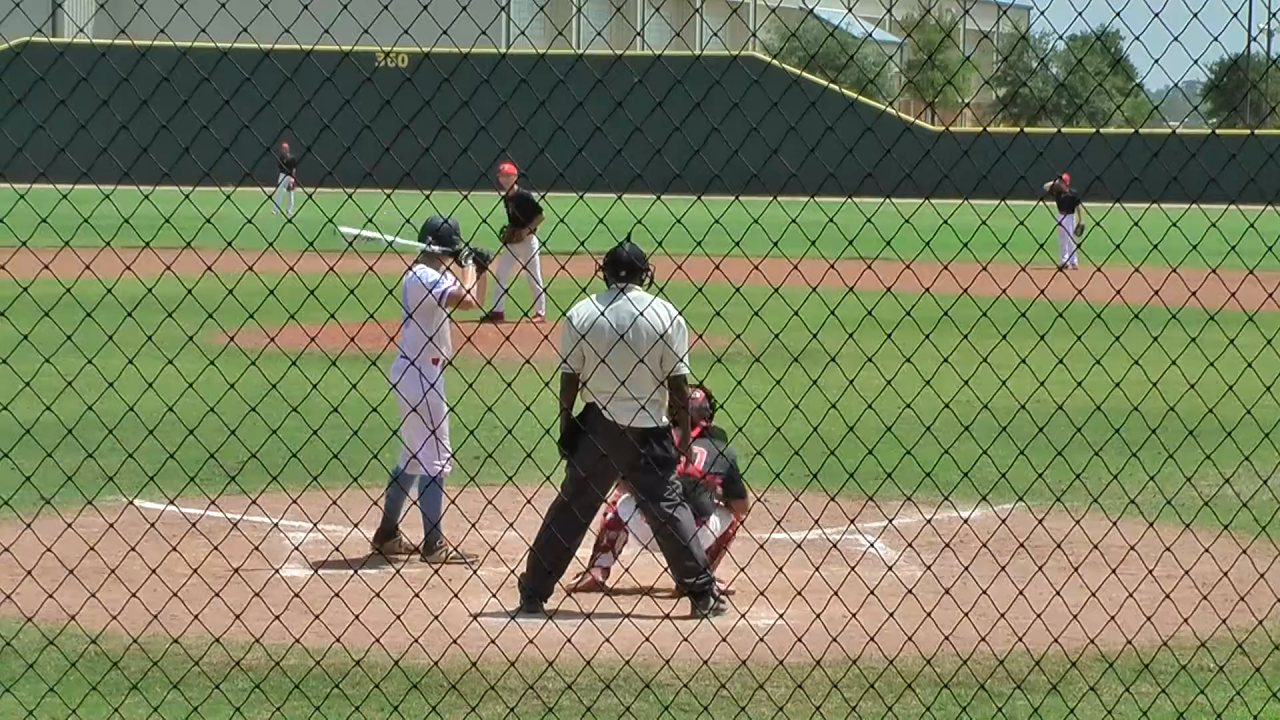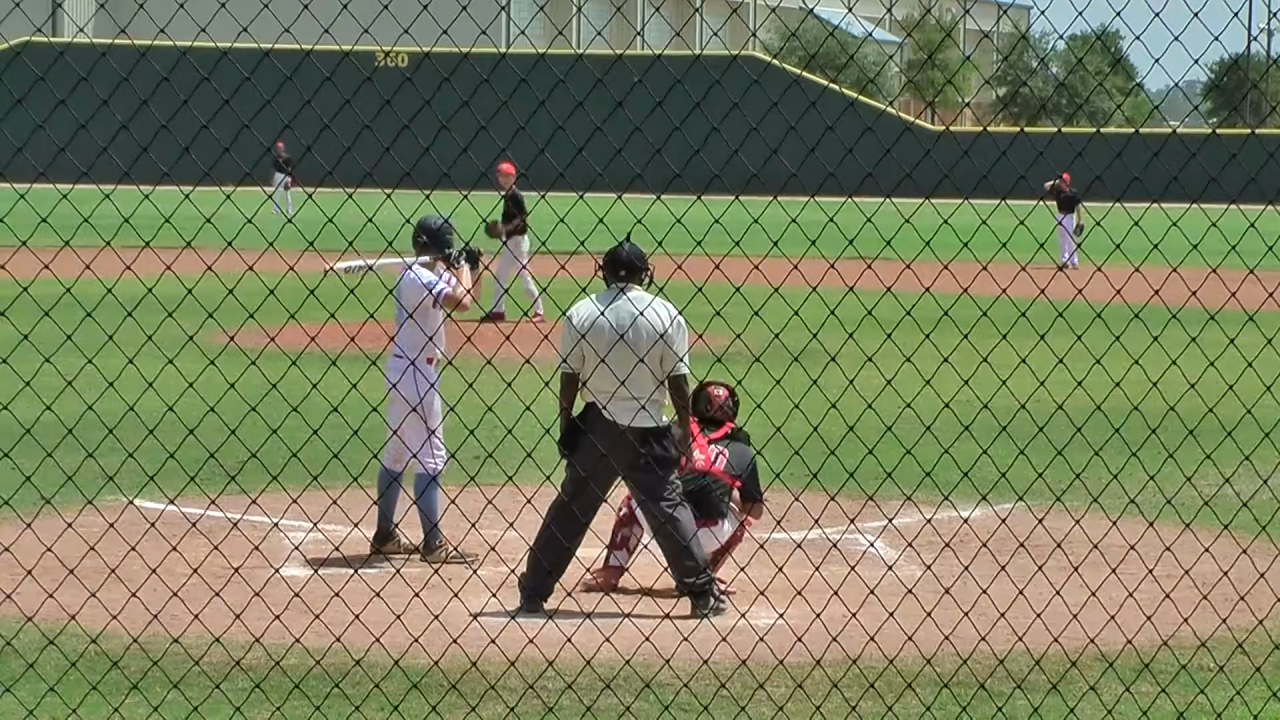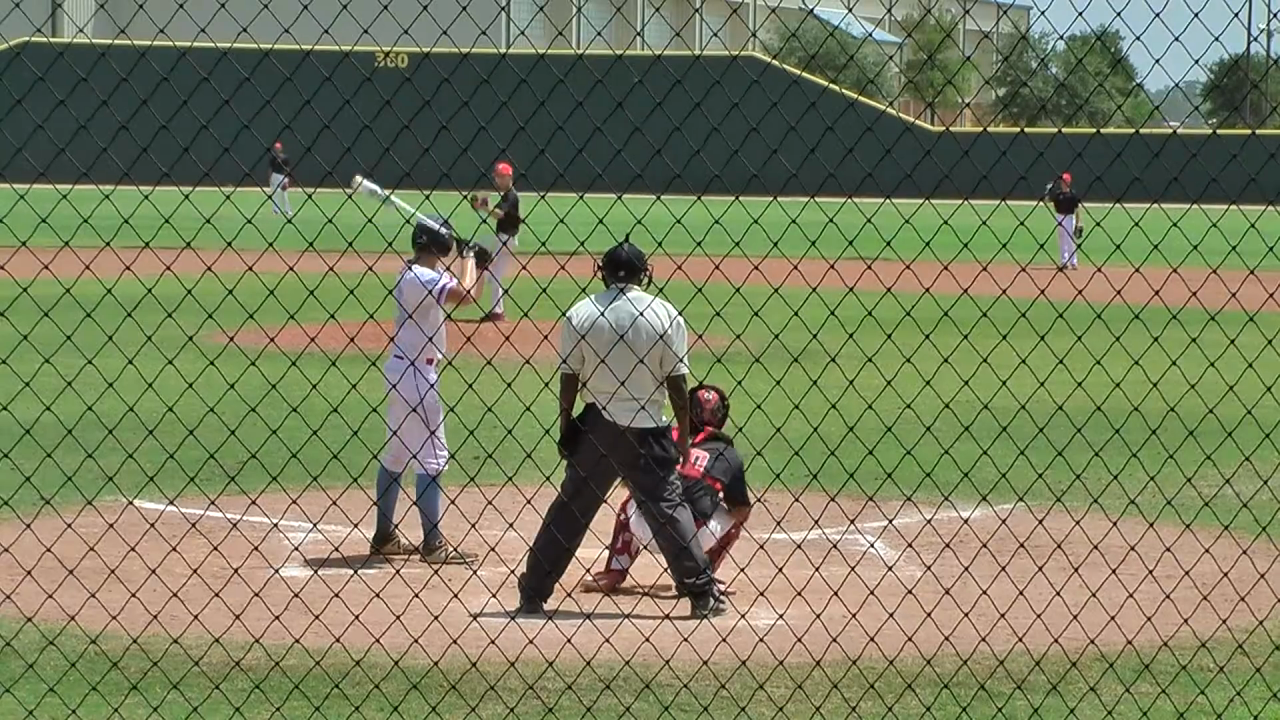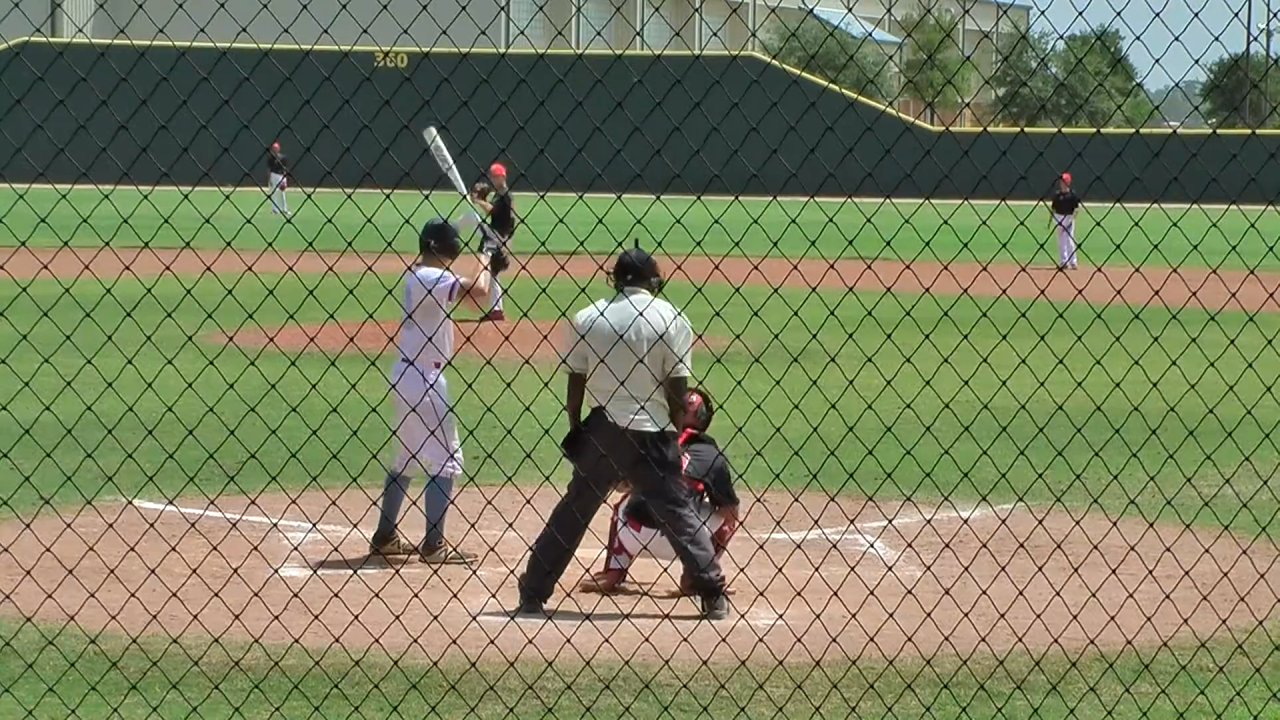
dt=0.3s
person 1, frame 1
left shoulder: (581, 313)
right shoulder: (666, 314)
left elbow: (569, 379)
right elbow: (677, 382)
left wrist: (566, 427)
right wrist: (684, 431)
left hip: (597, 427)
right hip: (648, 430)
left knee: (569, 510)
right knee: (669, 509)
left ankle: (533, 594)
right ankle: (703, 593)
person 1, frame 2
left shoulder: (581, 313)
right shoulder: (666, 314)
left elbow: (569, 379)
right elbow: (677, 382)
left wrist: (565, 427)
right wrist: (685, 430)
left hip: (597, 426)
right hip: (648, 429)
left knee: (570, 509)
right knee: (669, 509)
left ankle: (534, 593)
right ankle: (704, 594)
person 1, frame 3
left shoulder: (580, 313)
right shoulder: (665, 314)
left elbow: (569, 379)
right elbow: (676, 382)
left wrist: (566, 427)
right wrist: (683, 433)
left hip: (596, 427)
right hip: (647, 430)
left knee: (569, 510)
right knee: (669, 510)
left ankle: (533, 595)
right ankle: (704, 594)
person 1, frame 4
left shoulder: (587, 317)
right shoulder: (672, 318)
left elbow: (576, 382)
right elbow: (678, 385)
left wrist: (575, 428)
right wrist: (676, 433)
left hip: (603, 430)
right hip: (654, 432)
left knee: (573, 511)
right knee: (679, 511)
left ankle: (532, 595)
right ankle: (713, 594)
person 2, frame 1
left shoulder: (434, 275)
right shoulder: (423, 277)
left elbow: (475, 299)
right elbow: (468, 300)
left wrist: (479, 268)
right wrist: (469, 264)
left hip: (417, 371)
right hip: (419, 373)
left knee: (414, 455)
right knee: (435, 457)
left ankle: (388, 534)
right ankle: (434, 544)
person 2, frame 2
left shoulder: (431, 274)
right shoulder: (420, 277)
left elbow: (467, 297)
right elbow: (462, 302)
left wrist: (469, 267)
right wrist: (462, 265)
left hip: (408, 370)
right hip: (415, 372)
left knee: (398, 452)
right knee: (430, 456)
left ankle: (385, 536)
right ankle: (433, 544)
person 2, frame 3
left shoulder: (426, 274)
right shoulder: (420, 276)
left elbow: (467, 295)
right elbow: (464, 295)
left wrist: (476, 264)
right wrist: (468, 258)
left hip: (407, 371)
right hip: (415, 373)
left knee: (397, 453)
right knee: (432, 456)
left ankle: (384, 536)
right ankle: (433, 544)
person 2, frame 4
left shoulder: (423, 276)
right shoulder: (430, 278)
left elbow: (473, 293)
right elbow: (478, 292)
left wrist: (489, 268)
right wrist: (484, 255)
left hip: (412, 376)
right hip: (422, 378)
left knee: (408, 458)
right knee: (447, 460)
left ankle: (385, 536)
right ankle: (434, 545)
person 3, frame 1
right shoulder: (723, 449)
left elbow: (625, 487)
right elbow: (743, 507)
left hip: (646, 529)
left knee: (620, 501)
right knee: (733, 515)
left ankle: (597, 571)
person 3, frame 2
right shoulder: (743, 451)
right elbow: (755, 511)
right hip: (705, 537)
left knee: (634, 499)
right knee: (741, 519)
left ankle: (610, 571)
person 3, frame 3
right shoulder: (730, 455)
right elbow: (742, 514)
left hip: (646, 531)
left knee: (631, 505)
right knee: (733, 519)
left ankle: (613, 574)
person 3, frame 4
right shoulder: (713, 455)
right elbow: (730, 513)
left hip: (632, 537)
left knee: (625, 505)
right knee: (726, 518)
left ankle: (612, 574)
